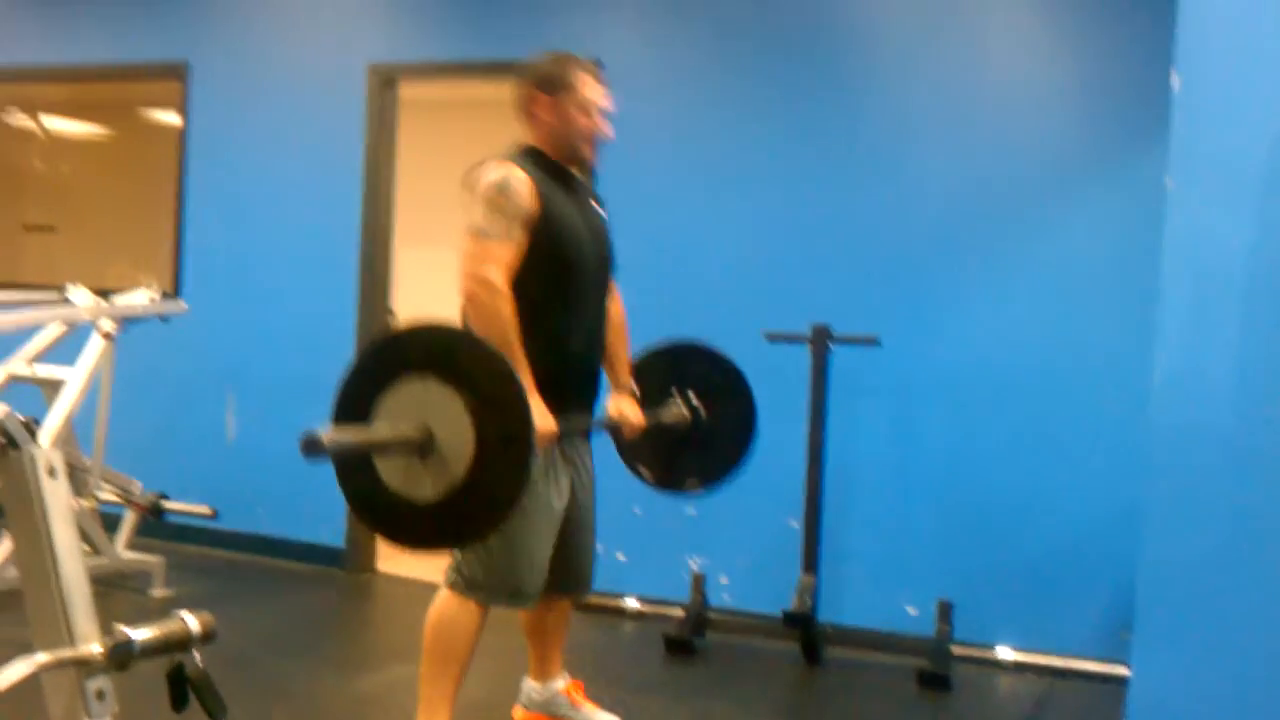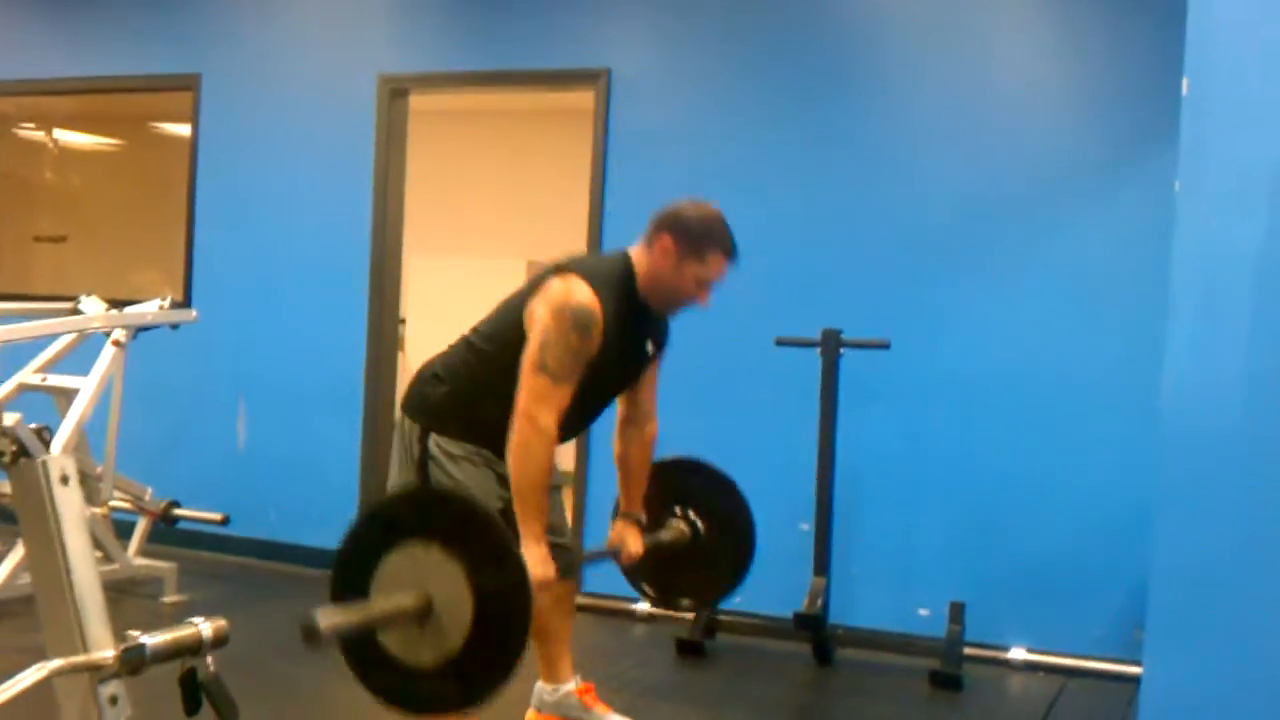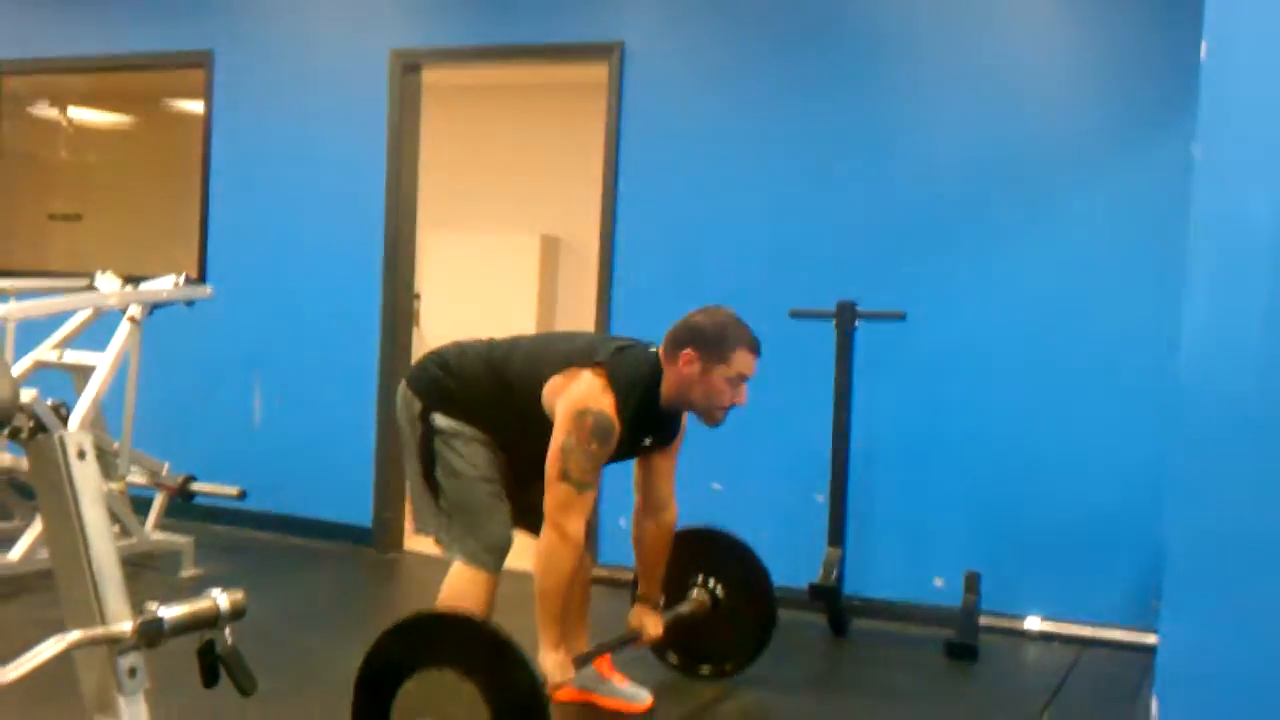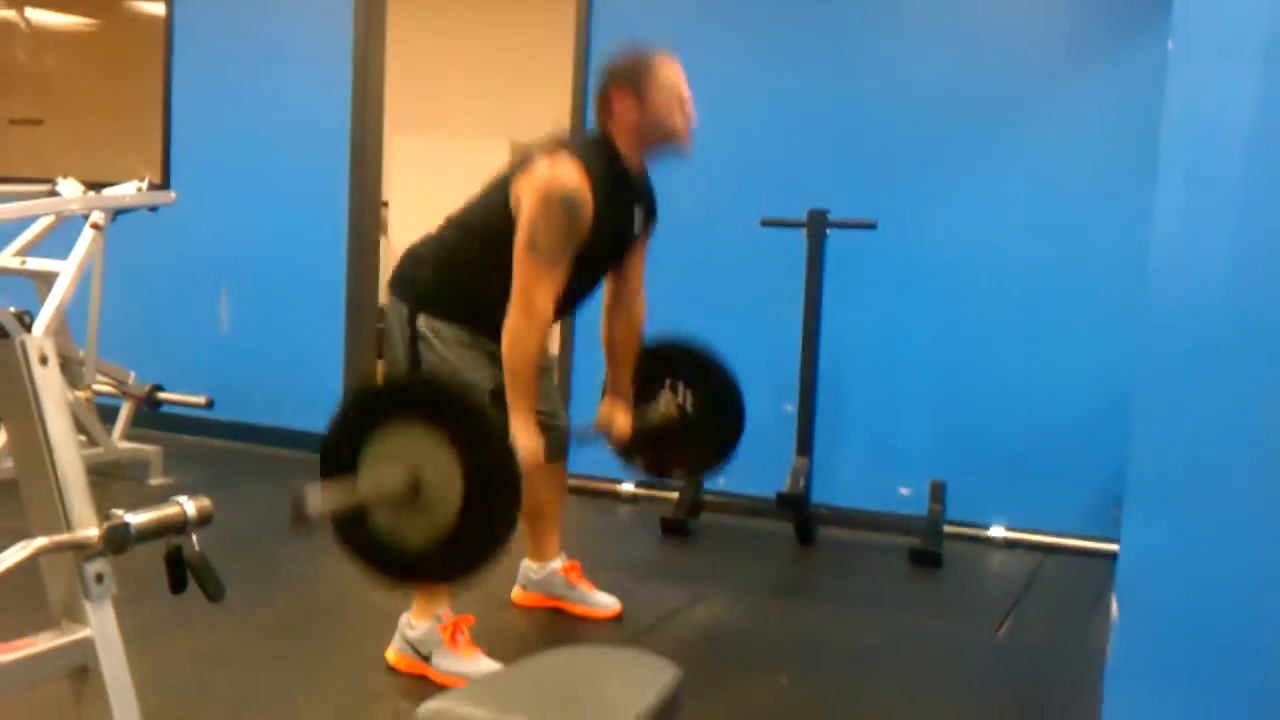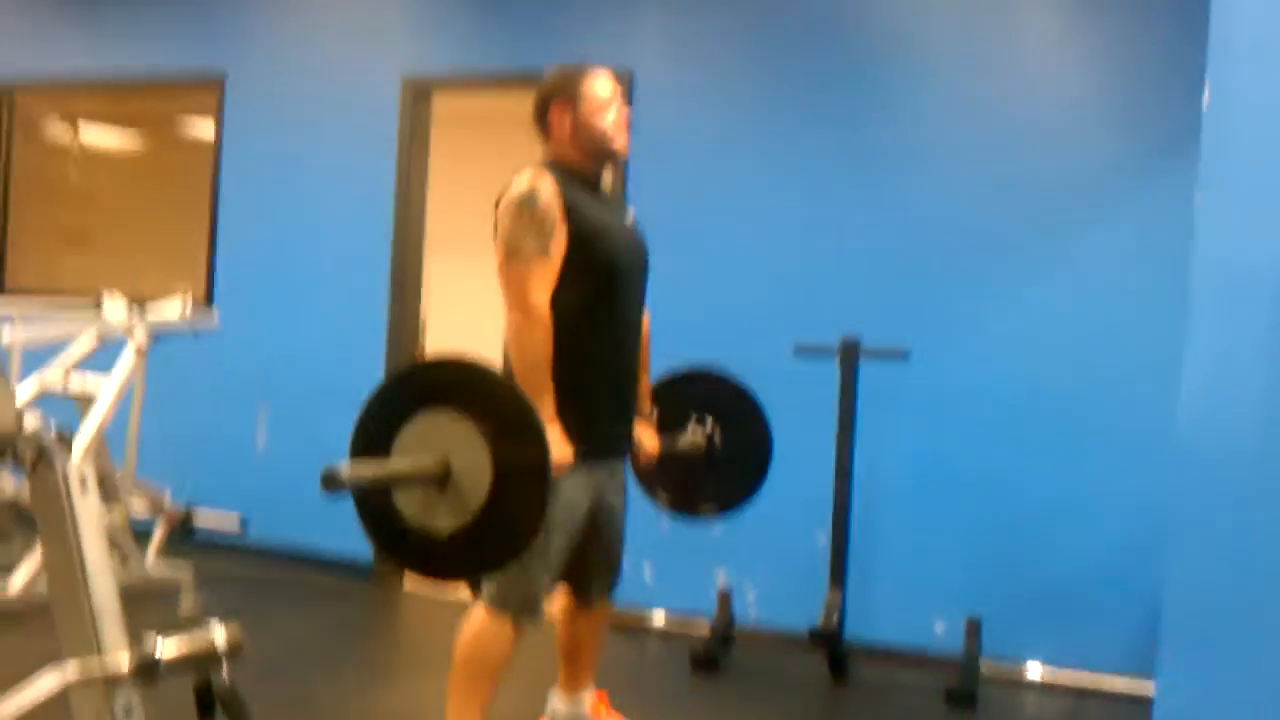
dt=0.4s
person 1, frame 1
left shoulder: (583, 197)
right shoulder: (507, 181)
left elbow: (606, 299)
right elbow: (483, 284)
left wrist: (623, 390)
right wrist: (523, 398)
left hip: (567, 417)
left knee: (564, 572)
right knee: (483, 575)
person 1, frame 2
left shoulder: (651, 322)
right shoulder: (581, 301)
left elbow: (639, 424)
right elbow: (535, 419)
left wrist: (630, 516)
right wrist: (528, 540)
left hip: (513, 444)
right hip: (450, 428)
left knee: (556, 565)
person 1, frame 3
left shoulder: (664, 409)
right shoulder: (598, 402)
left elbow: (657, 511)
right elbow: (561, 528)
left wrist: (649, 601)
right wrist: (550, 648)
left hip: (509, 424)
right hip: (447, 410)
left knee: (577, 542)
right knee: (482, 548)
left ankle: (579, 670)
person 1, frame 4
left shoulder: (638, 196)
right shoulder: (567, 180)
left elbow: (626, 305)
right elbow: (530, 304)
left wrist: (619, 396)
right wrist: (517, 424)
left hip: (493, 314)
right hip: (438, 312)
left knee: (551, 438)
left ankle: (544, 571)
right ankle: (423, 630)
person 1, frame 5
left shoulder: (611, 208)
right shoulder: (536, 193)
left elbow: (634, 317)
right elbow: (529, 309)
left wrist: (643, 417)
right wrist: (543, 426)
left hip: (604, 438)
right hip: (551, 436)
left knee: (595, 586)
right knee: (512, 594)
